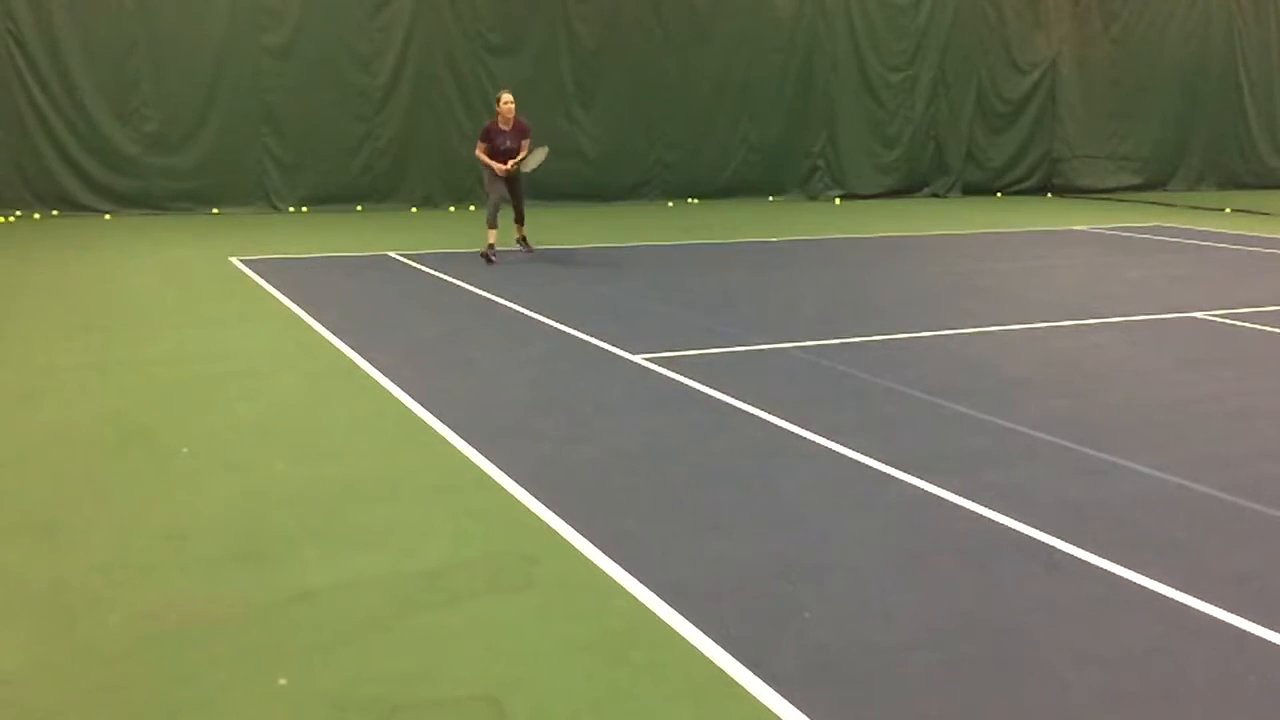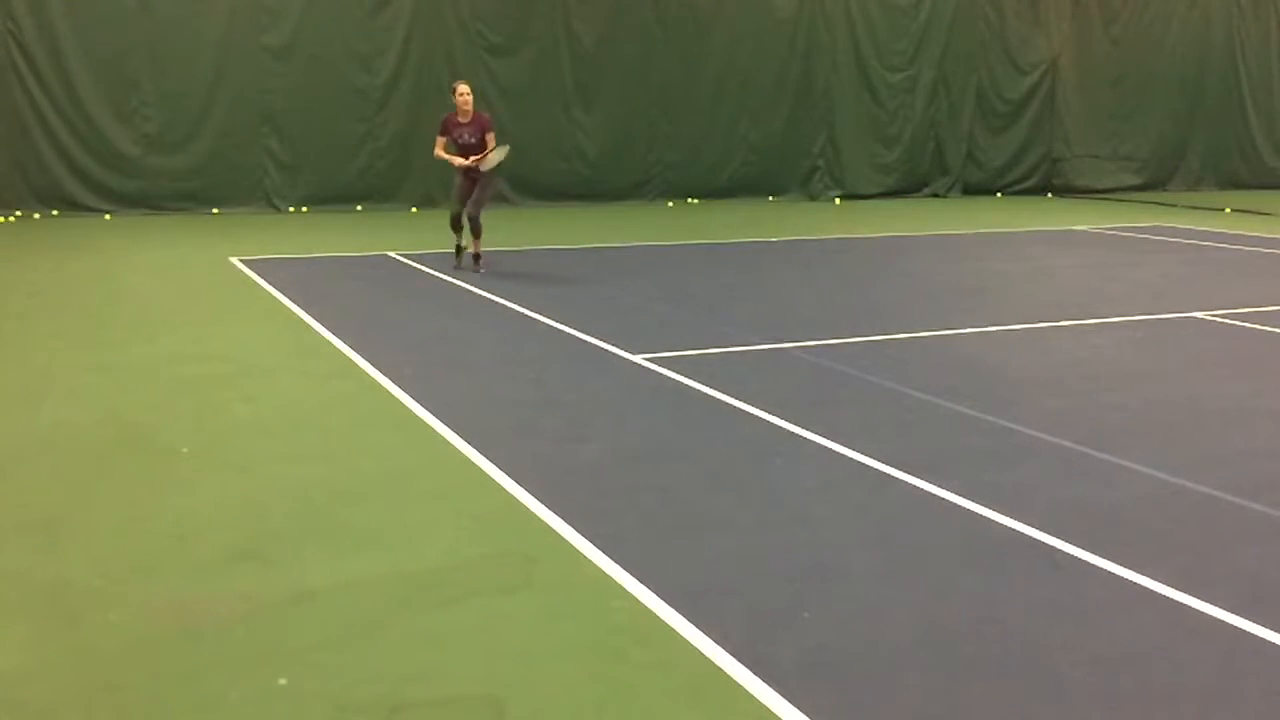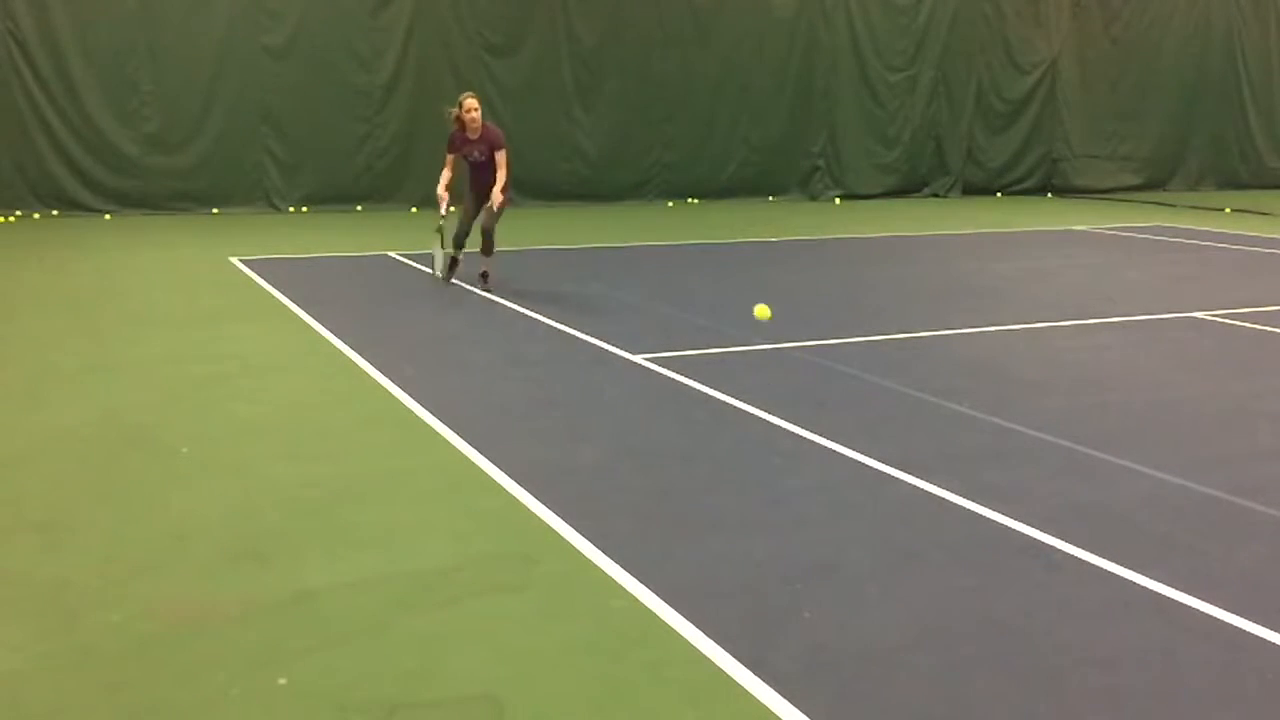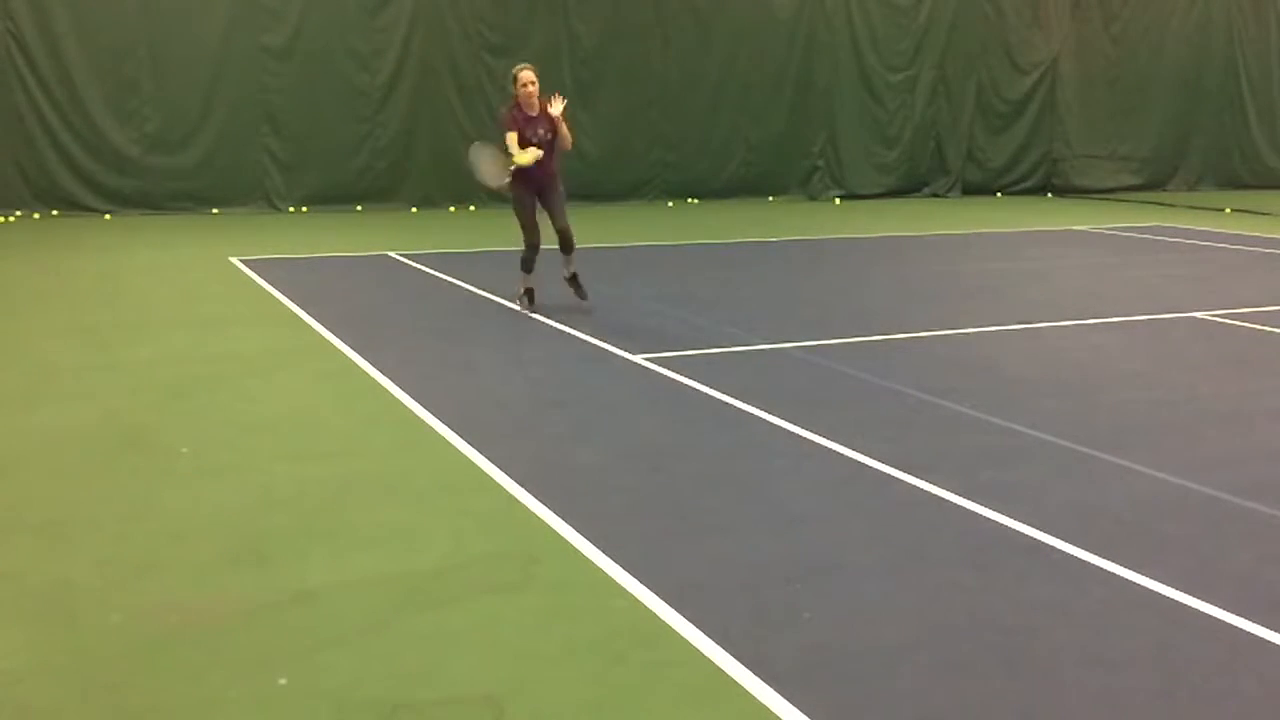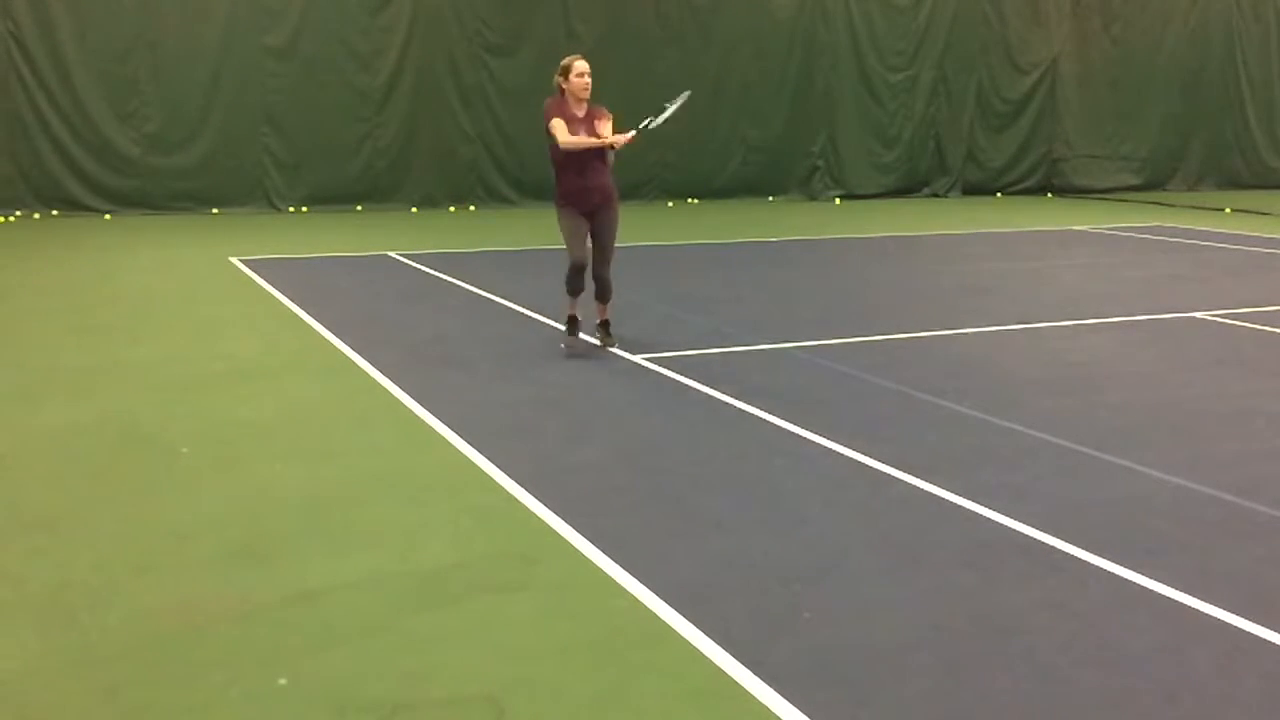
dt=0.5s
person 1, frame 1
left shoulder: (522, 126)
right shoulder: (490, 128)
left elbow: (525, 151)
right elbow: (478, 152)
left wrist: (514, 162)
right wrist: (494, 164)
left hip: (513, 170)
right hip: (493, 170)
left knee: (519, 207)
right knee: (494, 201)
left ankle: (520, 237)
right ankle: (490, 246)
person 1, frame 2
left shoulder: (483, 120)
right shoulder: (447, 122)
left elbow: (492, 148)
right elbow: (437, 151)
left wrist: (478, 158)
right wrist: (452, 158)
left hip: (483, 173)
right hip: (463, 173)
left knee: (472, 213)
right knee: (455, 214)
left ankle: (477, 254)
right ankle: (459, 246)
person 1, frame 3
left shoulder: (494, 134)
right shoulder: (455, 137)
left elbow: (502, 170)
right elbow: (448, 169)
left wrist: (497, 191)
right wrist: (442, 189)
left hip: (496, 188)
right hip: (475, 188)
left knee: (486, 228)
right knee: (460, 234)
left ankle: (484, 274)
right ankle: (455, 258)
person 1, frame 4
left shoulder: (548, 108)
right shoulder: (511, 115)
left elbow: (567, 145)
right elbow: (513, 150)
left wrist: (558, 119)
left hip: (549, 181)
right hip: (522, 184)
left knee: (563, 230)
right knee: (532, 242)
left ankle: (570, 273)
right ankle: (526, 290)
person 1, frame 5
left shoulder: (599, 113)
right shoulder: (555, 107)
left elbow: (607, 159)
right elbow: (564, 142)
left wrist: (610, 141)
right wrist: (608, 142)
left hip: (603, 201)
right hip: (571, 204)
left knee: (601, 269)
right knee: (577, 261)
left ankle: (603, 321)
right ankle: (572, 313)
